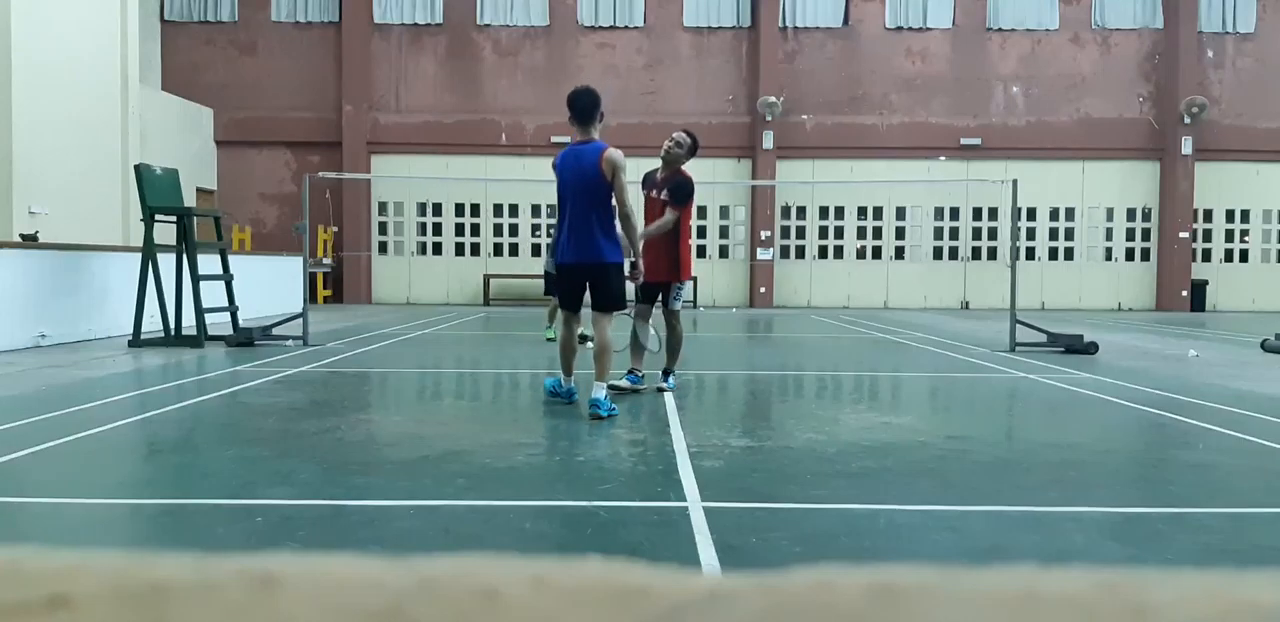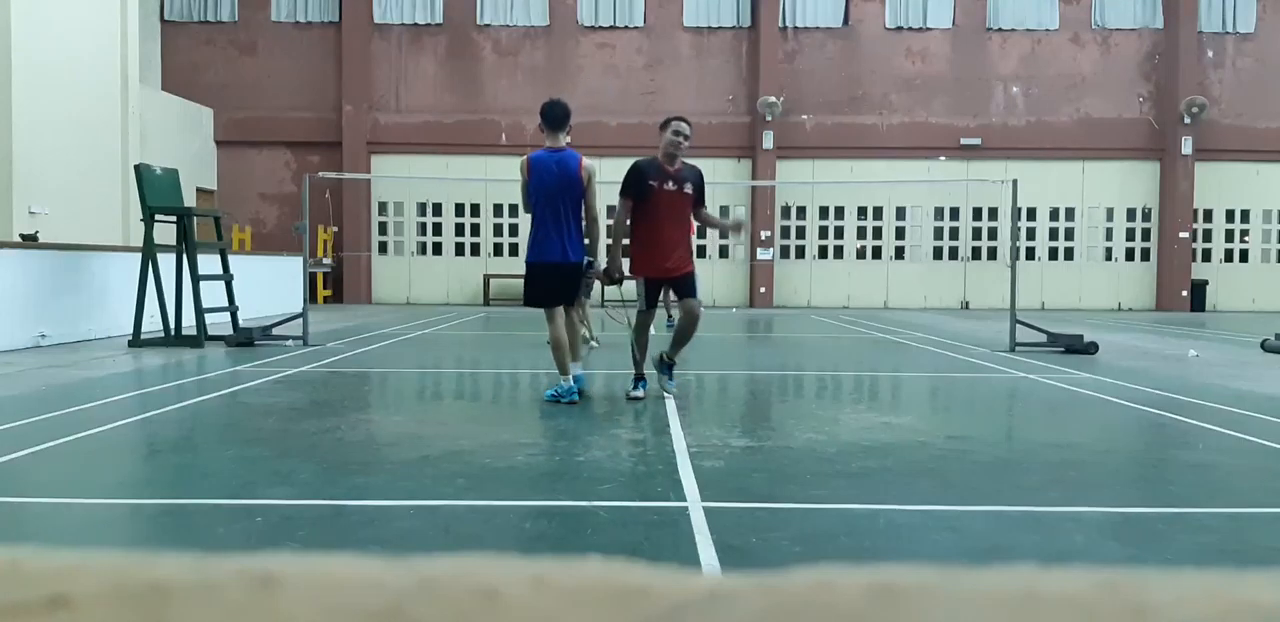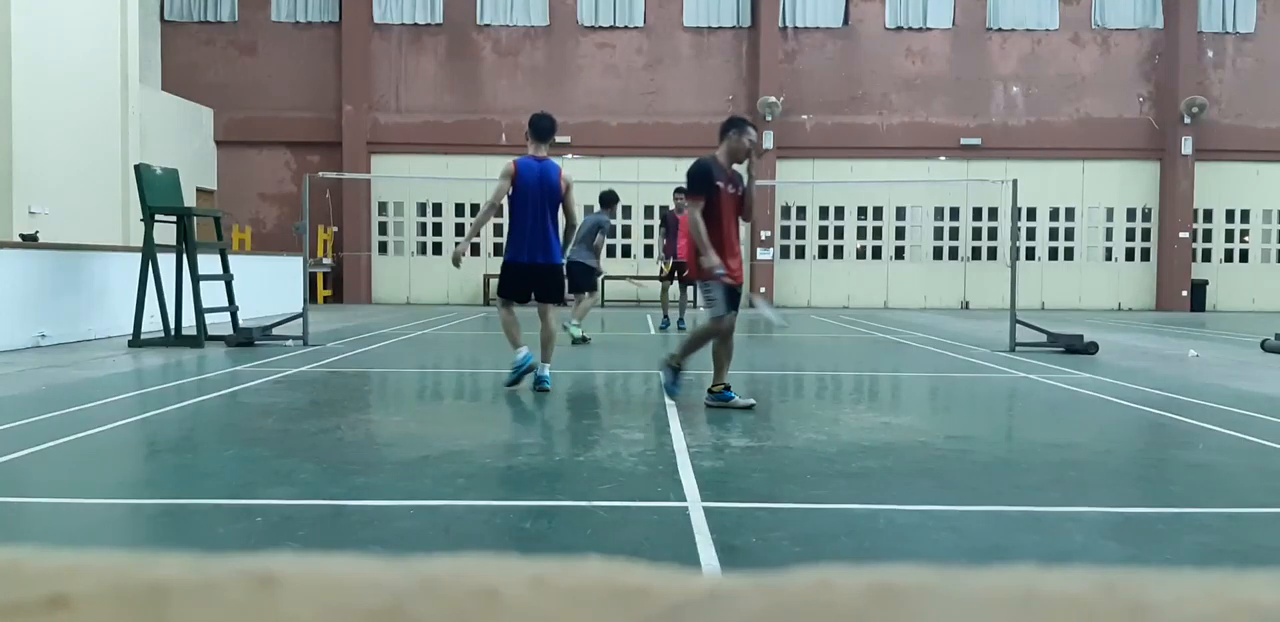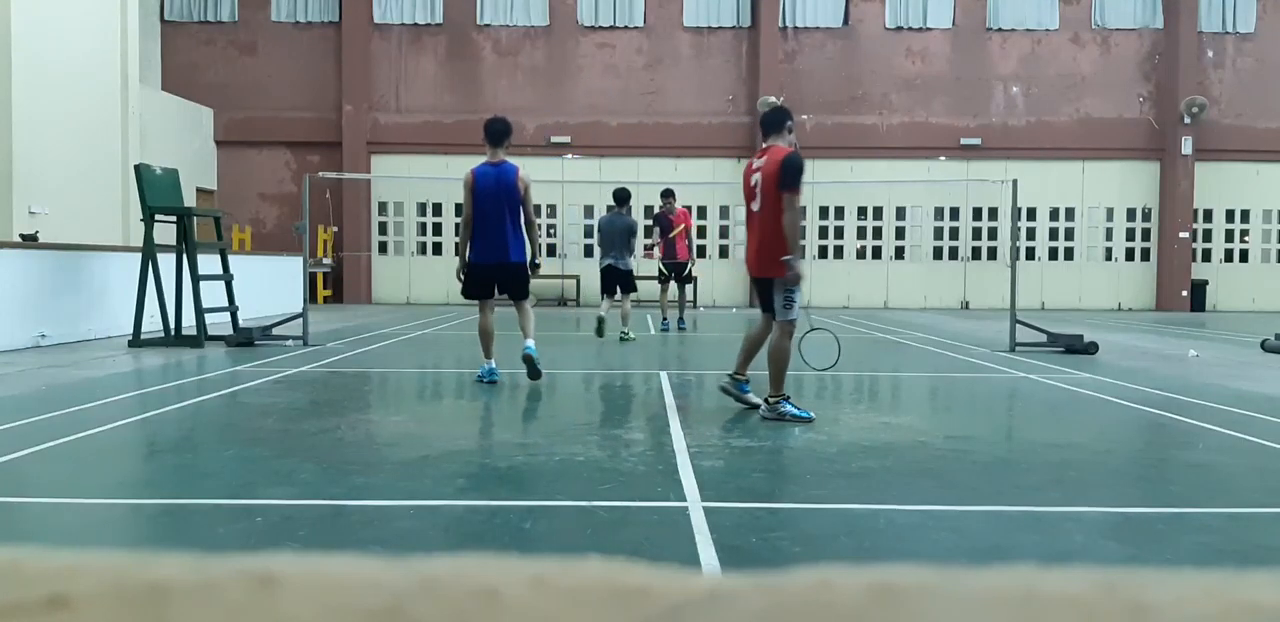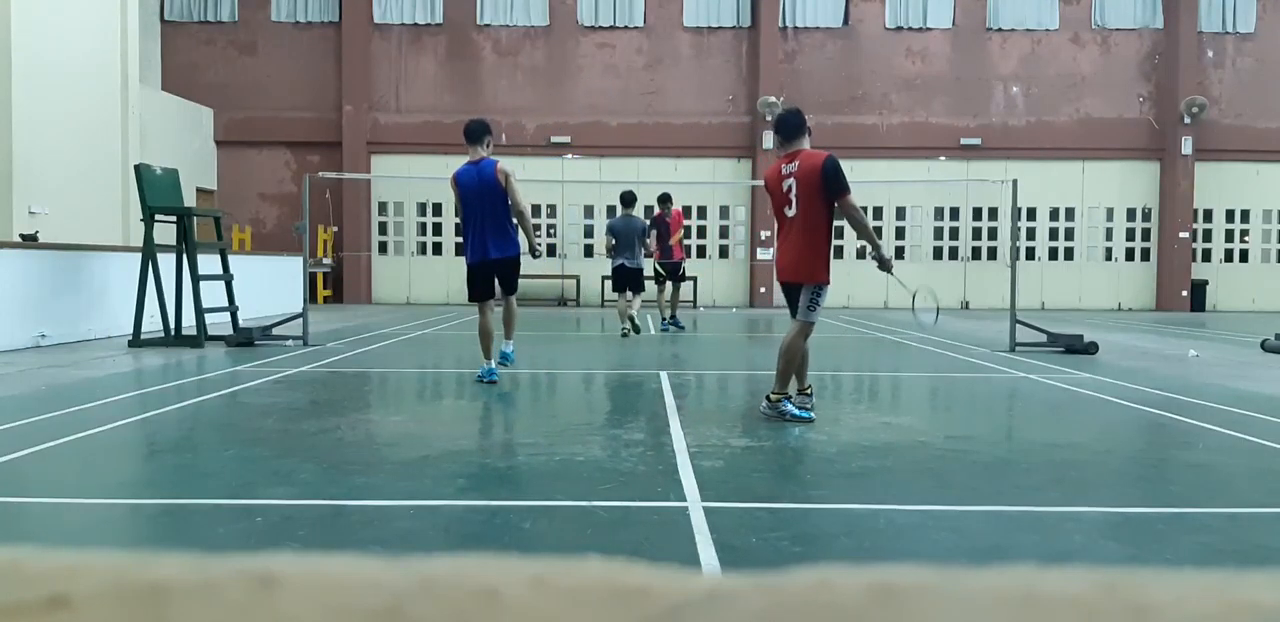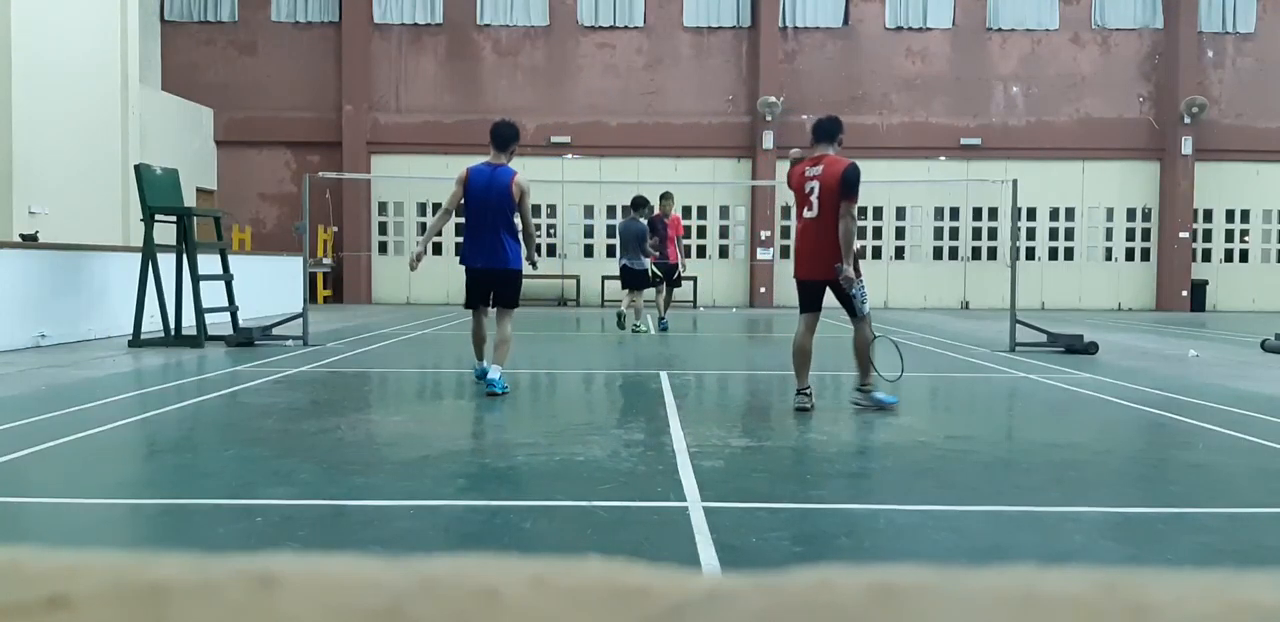
dt=0.5s
person 1, frame 1
left shoulder: (682, 182)
right shoulder: (649, 178)
left elbow: (668, 220)
left hip: (673, 264)
right hip: (649, 262)
left knee: (672, 317)
right knee: (640, 314)
left ankle: (669, 372)
right ankle: (635, 374)
person 1, frame 2
left shoulder: (693, 174)
right shoulder: (641, 169)
left elbow: (699, 214)
right elbow: (622, 213)
left wrist: (725, 225)
right wrist: (615, 254)
left hip: (681, 262)
right hip: (646, 262)
left knee: (692, 312)
right knee: (644, 318)
left ankle: (668, 359)
right ankle: (639, 377)
person 1, frame 3
left shoulder: (735, 177)
right shoulder: (703, 168)
left elbow: (747, 215)
right elbow: (693, 213)
left wrist: (751, 175)
right wrist: (708, 254)
left hip: (732, 264)
right hip: (710, 263)
left knee: (728, 325)
right knee: (719, 323)
left ankle: (720, 389)
right ankle: (674, 363)
person 1, frame 4
left shoulder: (753, 163)
right shoulder: (790, 158)
right elbow: (791, 209)
right wrist: (794, 257)
left hip: (758, 258)
right hip: (777, 259)
left knee: (768, 321)
right knee: (785, 326)
left ankle: (736, 378)
right ankle: (776, 400)
person 1, frame 5
left shoulder: (772, 173)
right shoulder: (824, 163)
right elbow: (849, 210)
right wrist: (877, 248)
left hip: (786, 262)
right hip: (813, 263)
left knee: (800, 325)
right knee: (800, 327)
left ankle: (802, 392)
right ankle: (776, 397)
person 1, frame 6
left shoulder: (796, 170)
right shoulder: (847, 168)
right elbow: (846, 217)
left wrist: (796, 157)
right wrist: (847, 263)
left hip: (805, 263)
right hip: (835, 263)
left knee: (806, 324)
right knee: (862, 322)
left ankle: (802, 391)
right ankle: (865, 388)
person 2, frame 1
left shoulder: (560, 160)
right shoulder: (612, 157)
right elbow: (625, 213)
right wrist: (637, 256)
left hip: (567, 255)
right hip: (605, 255)
left knee: (569, 319)
right knee: (602, 324)
left ankle: (566, 384)
right ankle: (599, 395)
person 2, frame 2
left shoulder: (528, 163)
right shoulder: (584, 166)
left elbow: (527, 207)
right elbow: (592, 217)
right wrist: (593, 256)
left hip: (541, 254)
right hip: (573, 254)
left knee: (554, 317)
right knee: (570, 311)
left ankle: (567, 384)
right ankle: (576, 372)
person 2, frame 3
left shoulder: (513, 168)
right shoulder: (562, 176)
left elbow: (493, 205)
right elbow: (572, 222)
left wrist: (466, 241)
right wrist: (560, 250)
left hip: (518, 255)
right hip: (550, 257)
left knee: (506, 307)
right knee: (547, 312)
left ankle: (522, 354)
right ankle: (544, 372)
person 2, frame 4
left shoulder: (472, 177)
right shoulder: (520, 176)
left elbow: (467, 221)
right elbow: (530, 221)
left wrist: (461, 258)
right wrist: (535, 255)
left hip: (481, 257)
right hip: (514, 256)
left knee: (485, 310)
right knee: (523, 304)
left ankle: (489, 367)
right ankle: (529, 345)
person 2, frame 5
left shoulder: (457, 177)
right shoulder: (501, 170)
right elbow: (519, 210)
right wrist: (532, 243)
left hip: (476, 254)
right hip: (506, 250)
left knee: (484, 309)
right knee: (509, 297)
left ankle: (489, 367)
right ankle: (507, 347)
person 2, frame 6
left shoulder: (468, 175)
right shoulder: (518, 182)
left elbow: (446, 212)
right elbow: (527, 227)
left wrist: (422, 244)
right wrist: (531, 254)
left hip: (476, 260)
right hip: (508, 261)
left knee: (478, 315)
right knee: (504, 318)
left ankle: (481, 366)
right ankle: (495, 375)
